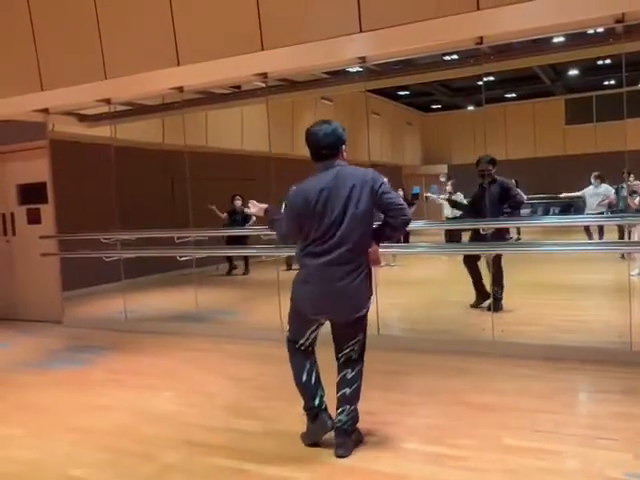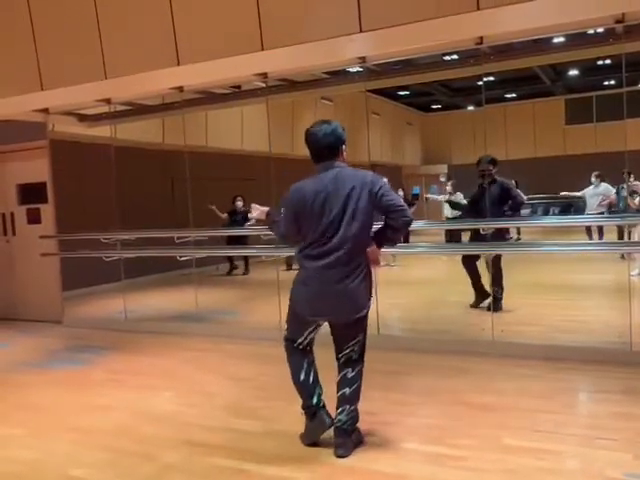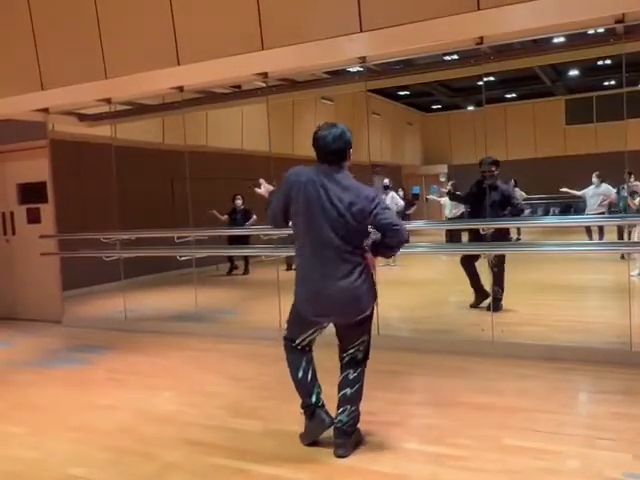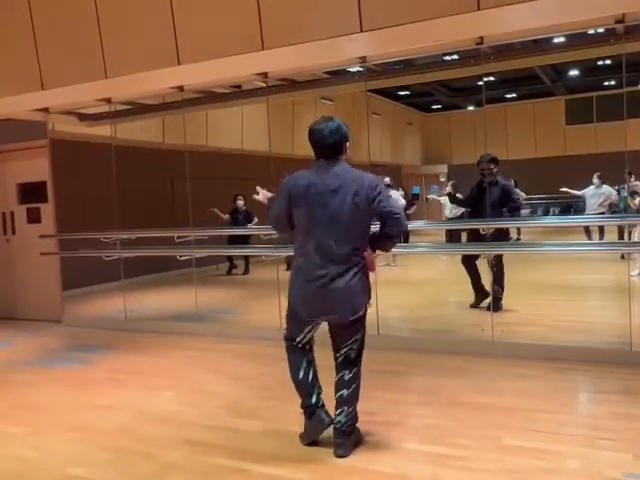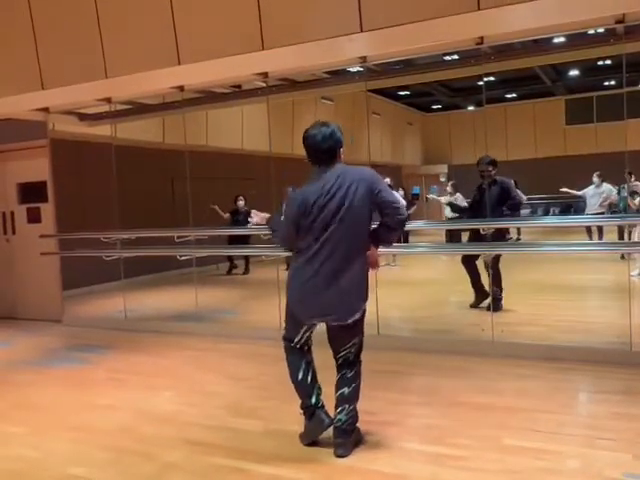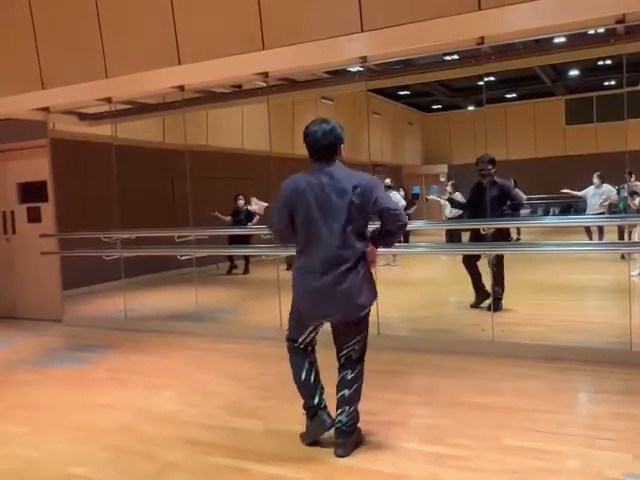
dt=0.2s
person 1, frame 1
left shoulder: (300, 193)
right shoulder: (368, 179)
left elbow: (289, 234)
right elbow: (401, 215)
left wrist: (267, 212)
right wrist: (375, 239)
left hip: (311, 289)
right hip: (353, 290)
left knee: (299, 348)
right knee: (350, 359)
left ankle: (317, 416)
right ankle: (345, 433)
person 1, frame 2
left shoulder: (299, 192)
right shoulder: (367, 182)
left elbow: (289, 235)
right elbow: (402, 217)
left wrist: (268, 215)
right wrist: (377, 242)
left hip: (310, 291)
right hip: (353, 291)
left knee: (297, 347)
right knee: (351, 360)
left ankle: (316, 415)
right ankle: (345, 433)
person 1, frame 3
left shoulder: (296, 179)
right shoulder: (364, 194)
left elbow: (277, 219)
right elbow: (397, 235)
left wrist: (272, 196)
right wrist: (374, 251)
left hip: (311, 293)
right hip: (355, 294)
left knee: (295, 346)
right knee: (353, 361)
left ankle: (314, 413)
right ankle: (345, 433)
person 1, frame 4
left shoulder: (296, 184)
right shoulder: (366, 183)
left elbow: (281, 226)
right elbow: (397, 224)
left wrist: (271, 202)
right wrist: (372, 246)
left hip: (306, 290)
right hip: (349, 291)
left knee: (297, 347)
right knee: (348, 361)
left ankle: (314, 414)
right ankle: (344, 433)
person 1, frame 5
left shoulder: (300, 196)
right shoulder: (365, 179)
left elbow: (288, 242)
right elbow: (397, 216)
left wrist: (269, 220)
right wrist: (373, 243)
left hip: (304, 292)
right hip: (348, 293)
left knee: (296, 348)
right knee: (348, 361)
left ankle: (314, 414)
right ankle: (345, 433)
person 1, frame 6
left shoulder: (293, 187)
right shoulder: (362, 183)
left elbow: (282, 233)
right elbow: (397, 220)
left wrist: (269, 211)
right wrist: (374, 242)
left hip: (310, 291)
right hip: (353, 291)
left knee: (299, 348)
right knee: (351, 360)
left ankle: (317, 415)
right ankle: (346, 433)
person 2, frame 1
left shoulder: (503, 184)
right shoulder: (481, 188)
left elbow: (518, 200)
right elbow: (471, 208)
left wrist: (503, 213)
right wrist: (451, 201)
left hip: (497, 231)
right hip: (479, 231)
left knee: (494, 263)
right knee: (469, 259)
left ankle: (497, 298)
right ankle: (482, 293)
person 2, frame 2
left shoulder: (503, 185)
right shoulder: (480, 189)
left elbow: (519, 201)
right elbow: (470, 208)
left wrist: (504, 215)
right wrist: (451, 202)
left hip: (497, 231)
right hip: (479, 231)
left knee: (493, 263)
right knee: (468, 259)
left ankle: (497, 298)
right ankle: (481, 293)
person 2, frame 3
left shoulder: (504, 189)
right shoulder: (478, 186)
left elbow: (519, 208)
right elbow: (467, 200)
left wrist: (503, 217)
right wrist: (451, 194)
left hip: (497, 233)
right hip: (478, 231)
left knee: (496, 264)
right knee: (466, 260)
left ankle: (497, 298)
right ankle: (480, 292)
person 2, frame 4
left shoulder: (504, 185)
right shoulder: (479, 186)
left elbow: (517, 205)
right elbow: (468, 203)
left wrist: (502, 215)
right wrist: (451, 196)
left hip: (497, 232)
right hip: (477, 231)
left knee: (495, 263)
right knee: (467, 259)
left ankle: (497, 298)
right ankle: (480, 292)
person 2, frame 5
left shoulder: (504, 184)
right shoulder: (479, 189)
left elbow: (517, 202)
right elbow: (471, 210)
left wrist: (502, 214)
right wrist: (451, 204)
left hip: (497, 232)
right hip: (478, 231)
left knee: (491, 264)
right knee: (467, 259)
left ankle: (496, 298)
right ankle: (481, 292)
person 2, frame 6
left shoulder: (503, 185)
right shoulder: (477, 187)
left elbow: (517, 202)
right elbow: (469, 207)
left wrist: (503, 214)
right wrist: (451, 199)
left hip: (498, 232)
right hip: (479, 231)
left knee: (495, 263)
right knee: (468, 259)
left ankle: (497, 298)
right ankle: (481, 292)
